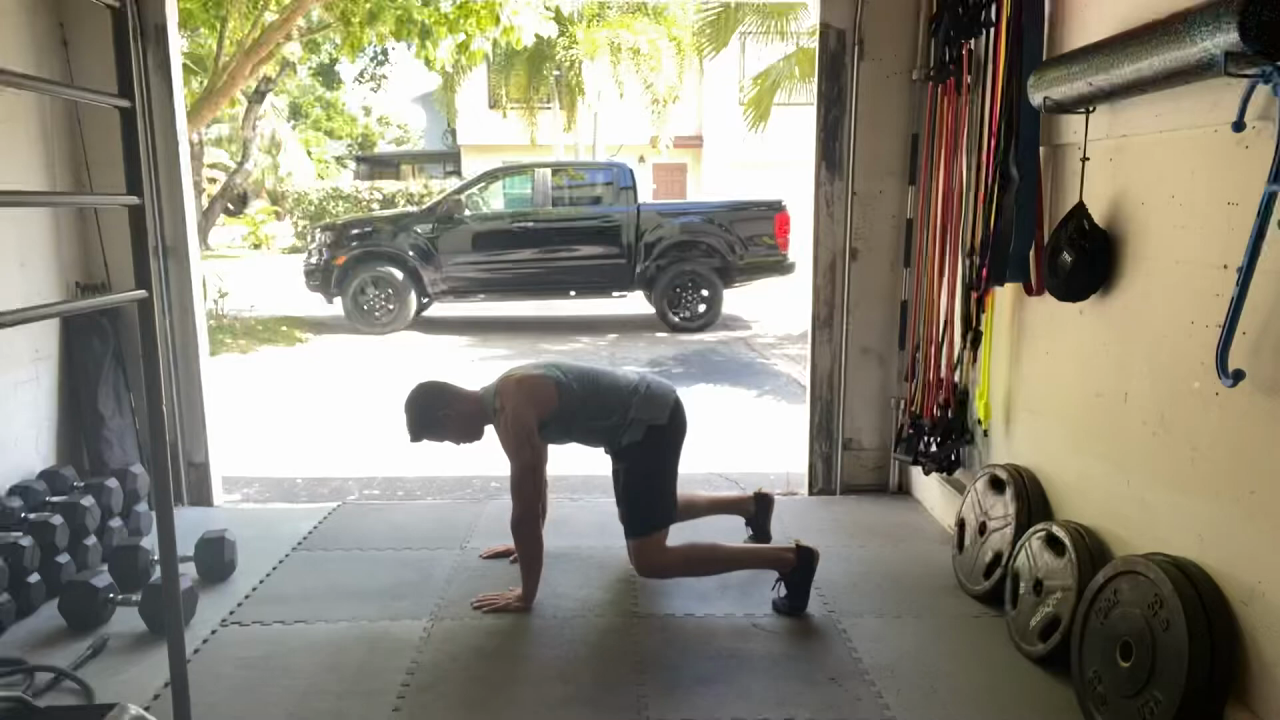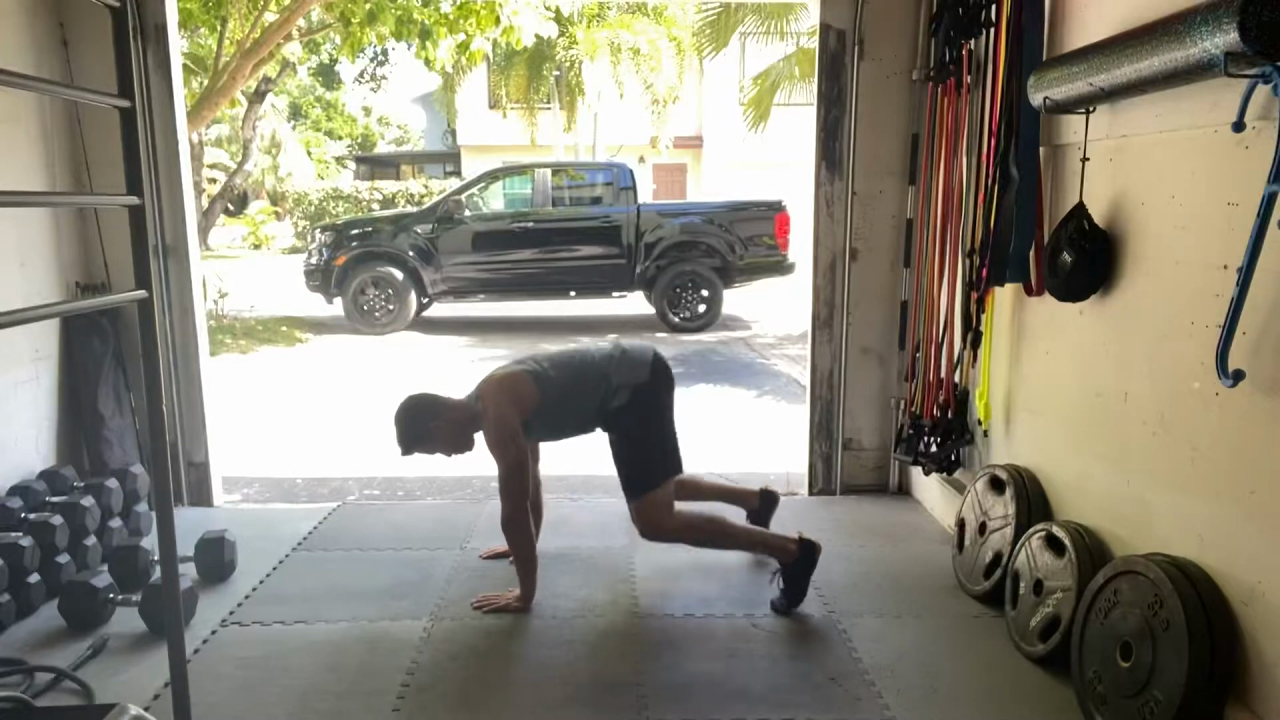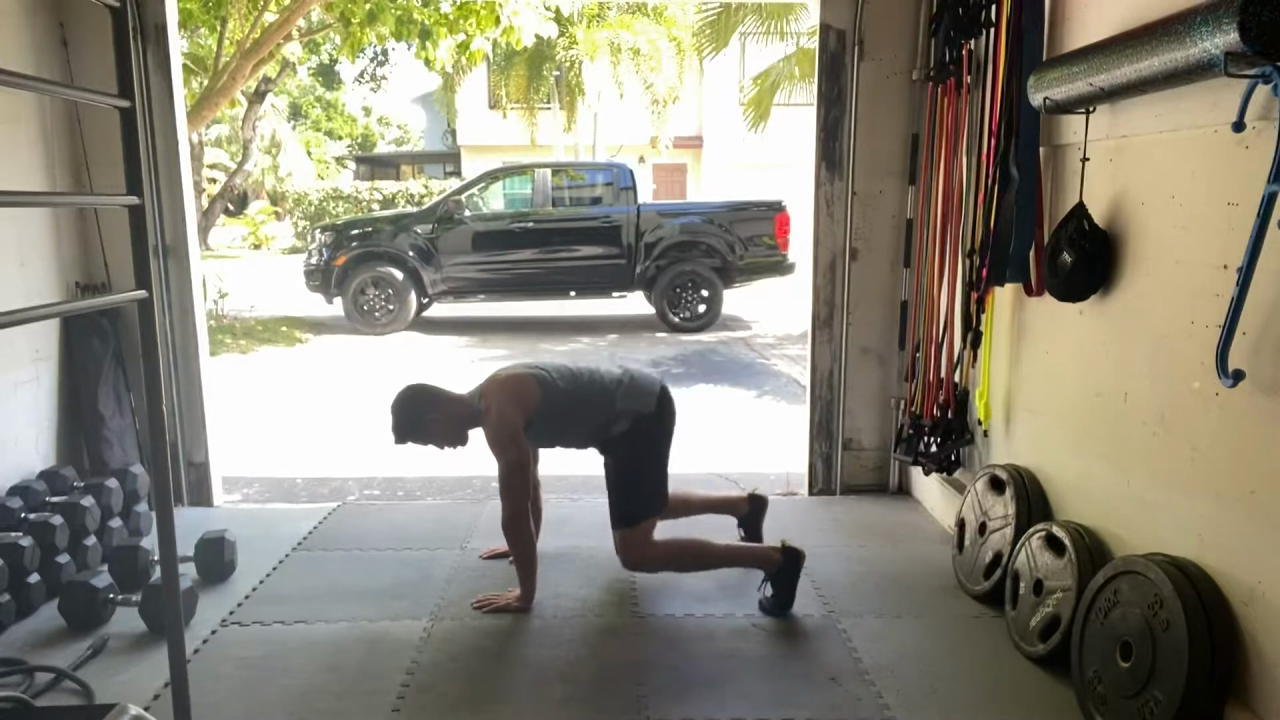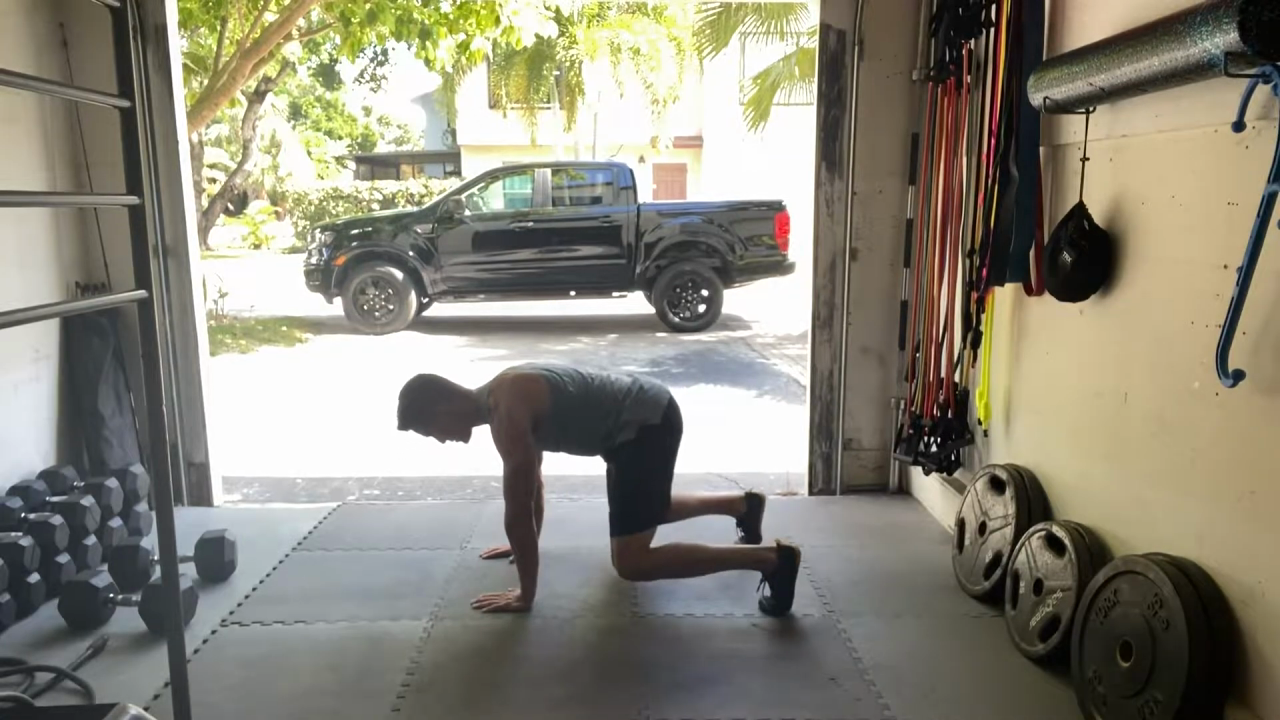
dt=0.3s
person 1, frame 1
left shoulder: (511, 414)
right shoulder: (506, 395)
left elbow: (524, 510)
right elbow: (536, 477)
left wrist: (526, 594)
right wrist: (527, 545)
left hip: (649, 422)
right hip: (647, 409)
left knee: (649, 559)
right knee: (640, 515)
left ankle: (790, 559)
right ankle: (751, 504)
person 1, frame 2
left shoulder: (495, 415)
right shoulder: (495, 399)
left elbow: (514, 508)
right elbow: (530, 480)
left wrist: (525, 594)
right wrist: (526, 542)
left hip: (636, 385)
right hip: (636, 379)
left knee: (654, 521)
right knee: (657, 488)
left ankle: (791, 551)
right ankle: (755, 500)
person 1, frame 3
left shoulder: (497, 415)
right shoulder: (495, 397)
left elbow: (515, 510)
right elbow: (528, 480)
left wrist: (525, 594)
right wrist: (528, 543)
left hip: (638, 414)
right hip: (638, 403)
left knee: (635, 551)
right knee: (643, 508)
left ankle: (776, 558)
right ankle: (744, 506)
person 1, frame 4
left shoulder: (506, 414)
right shoulder: (502, 395)
left elbow: (518, 510)
right elbow: (533, 482)
left wrist: (525, 595)
right wrist: (527, 543)
left hip: (646, 423)
right hip: (644, 412)
left knee: (631, 562)
right knee: (644, 512)
left ankle: (771, 558)
right ankle: (742, 505)
